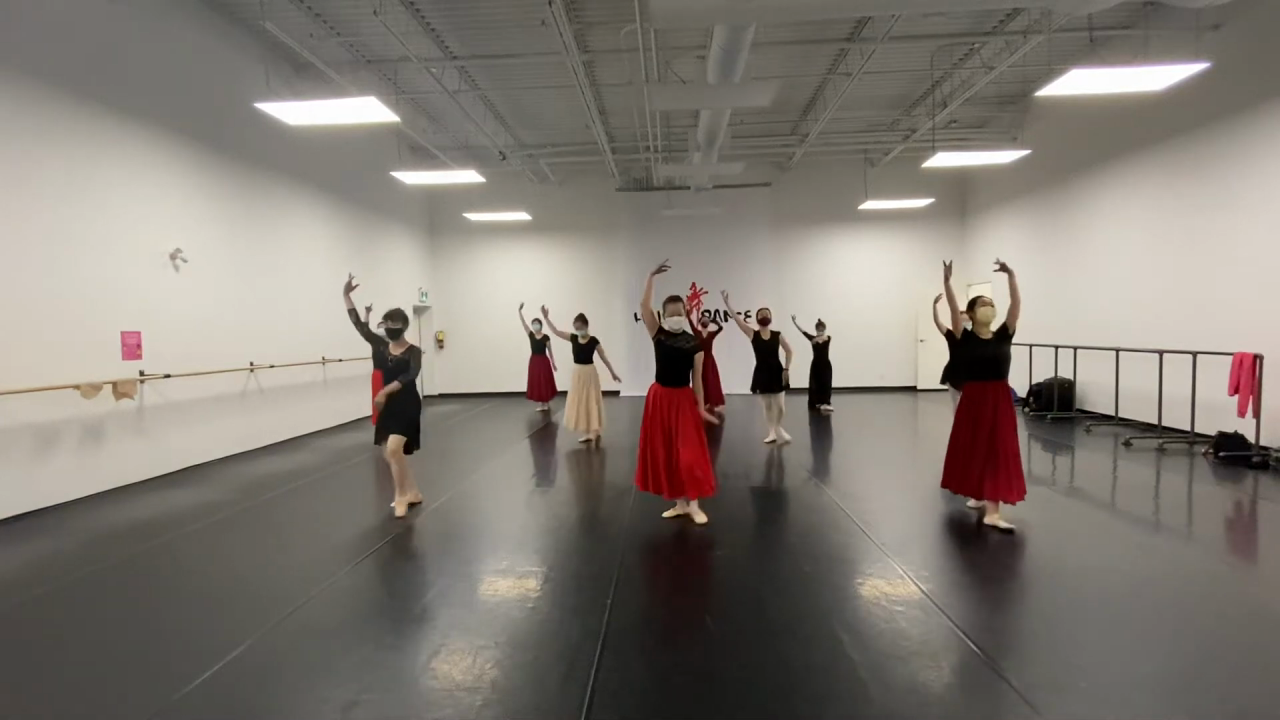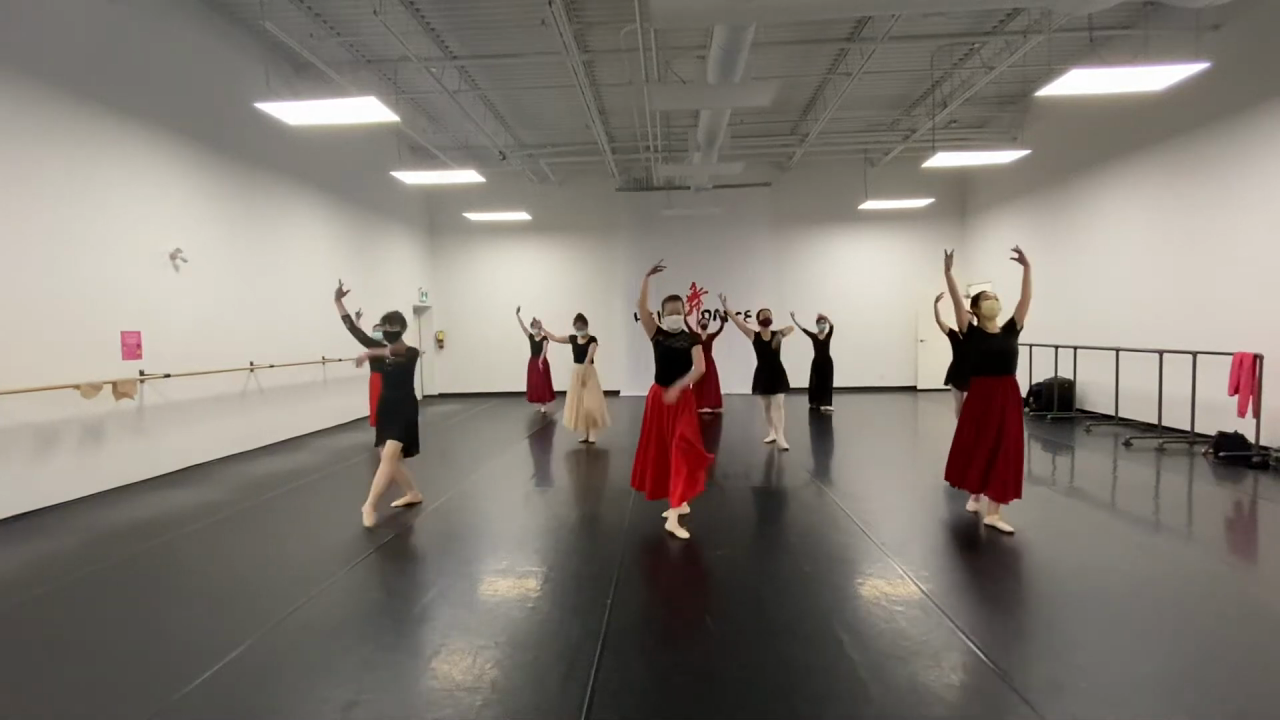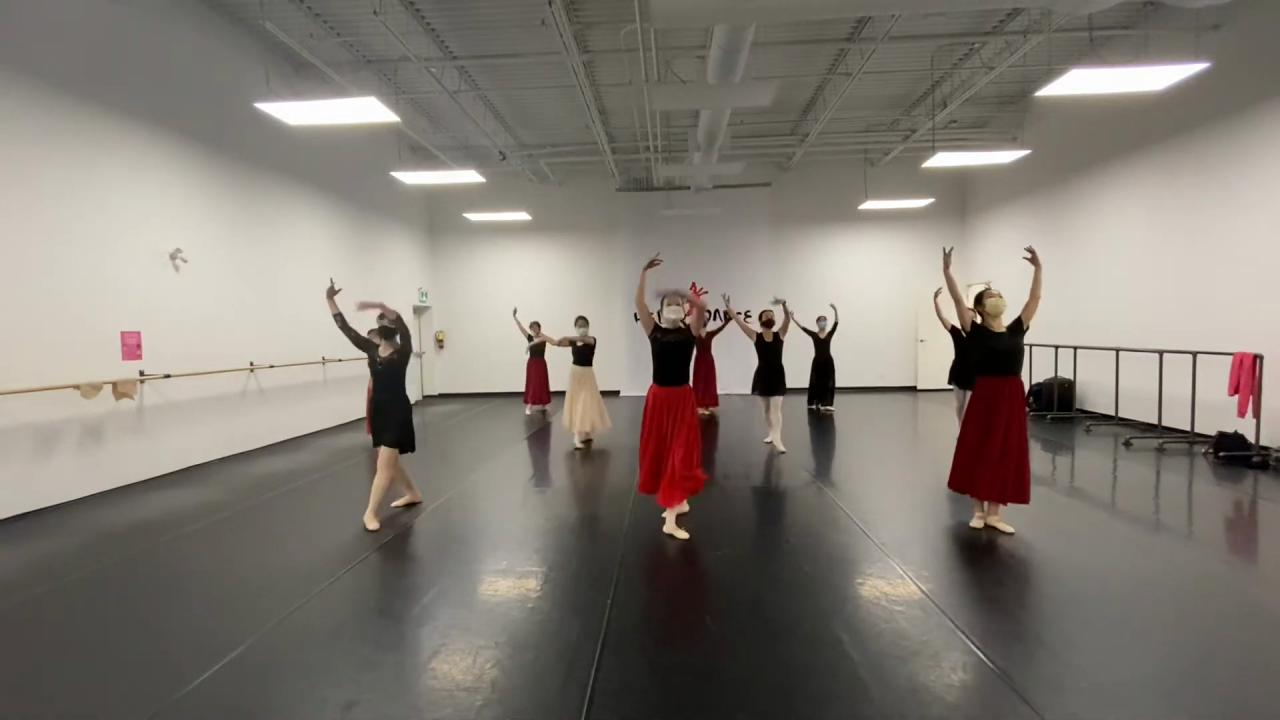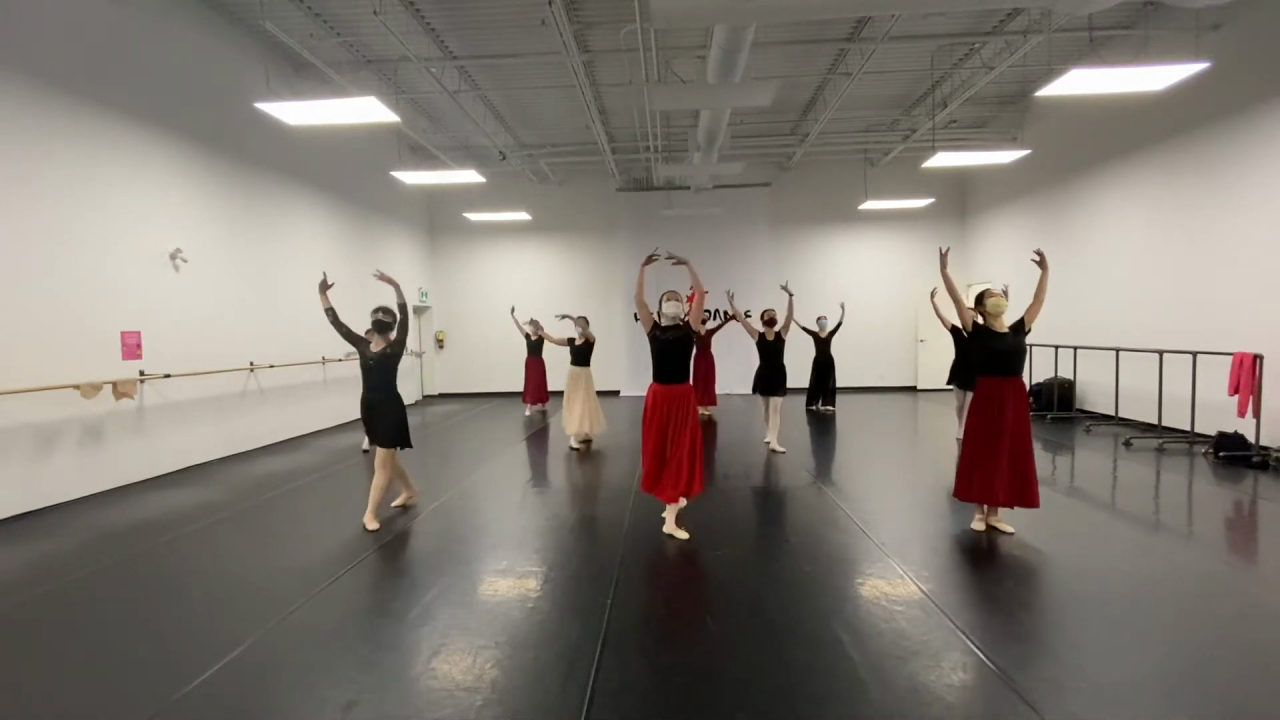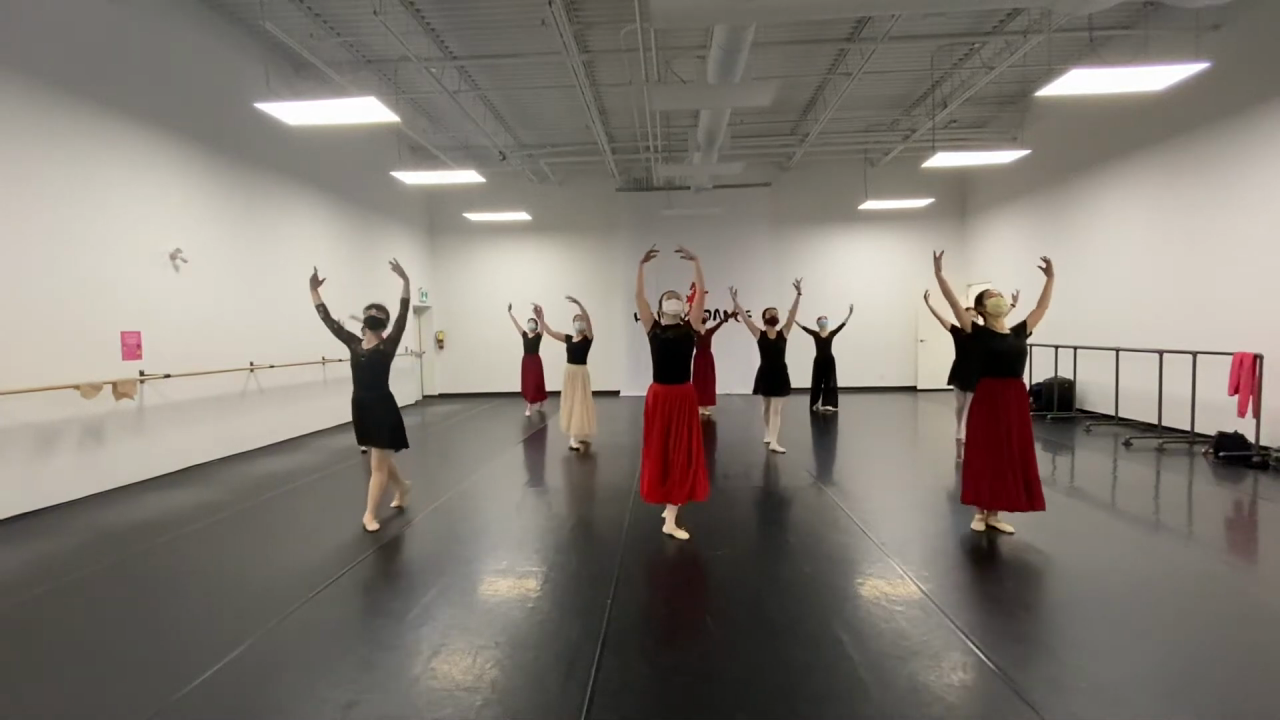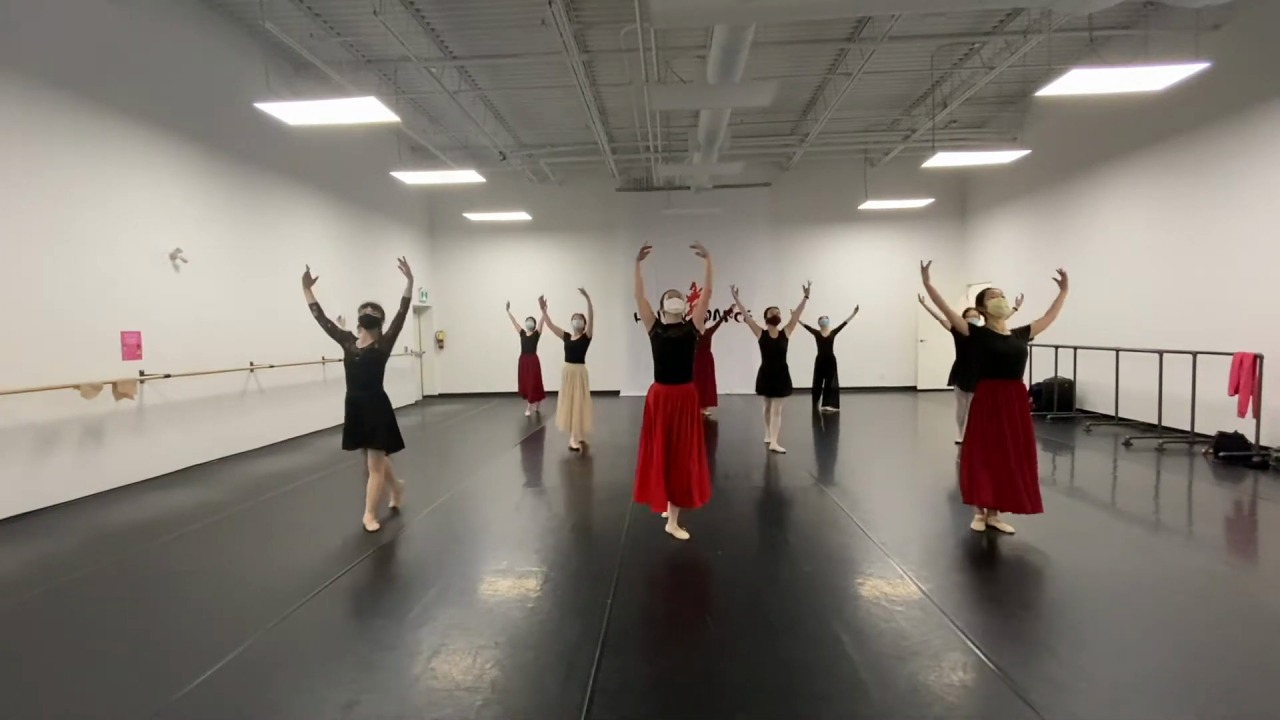
dt=0.2s
person 1, frame 1
left shoulder: (694, 342)
right shoulder: (658, 334)
left elbow: (697, 378)
right elbow: (644, 306)
left wrist: (702, 407)
right wrist: (652, 276)
left hip: (683, 398)
right hip: (659, 397)
left knee: (689, 451)
right knee: (663, 451)
left ankle: (693, 503)
right ankle: (680, 500)
person 1, frame 2
left shoulder: (692, 340)
right shoulder: (657, 335)
left elbow: (700, 368)
right elbow: (641, 307)
left wrist: (678, 386)
right wrist: (648, 277)
left hip: (682, 399)
right hip: (657, 397)
left knee: (681, 453)
right knee: (660, 453)
left ankle: (673, 518)
right ankle: (680, 504)
person 1, frame 3
left shoulder: (690, 332)
right shoulder: (654, 331)
left elbow: (701, 306)
right elbow: (638, 302)
left wrist: (681, 293)
right wrist: (644, 271)
left hip: (682, 397)
right hip: (658, 396)
left knee: (680, 454)
right knee: (659, 451)
left ankle: (670, 520)
right ankle: (677, 503)
person 1, frame 4
left shoulder: (690, 329)
right shoulder: (653, 329)
left elbow: (700, 295)
right elbow: (638, 299)
left wrist: (688, 266)
right wrist: (643, 267)
left hip: (683, 395)
right hip: (658, 395)
left knee: (680, 453)
right knee: (659, 451)
left ankle: (670, 520)
right ankle: (675, 499)
person 1, frame 5
left shoulder: (691, 328)
right shoulder: (653, 328)
left elbow: (701, 294)
right elbow: (639, 297)
left wrist: (695, 262)
right wrist: (642, 266)
left hip: (684, 396)
right hip: (658, 396)
left knee: (682, 454)
right knee: (660, 453)
left ankle: (670, 520)
right ankle: (668, 505)
person 1, frame 6
left shoulder: (692, 328)
right shoulder: (654, 327)
left elbow: (706, 294)
right elbow: (639, 296)
left wrist: (707, 261)
right wrist: (638, 264)
left hip: (686, 397)
right hip: (659, 396)
left knee: (684, 456)
right knee: (659, 453)
left ankle: (674, 520)
right ankle: (667, 503)
person 2, frame 1
left shoulder: (1004, 336)
right shoulder: (965, 339)
left elbow: (1016, 304)
right elbow: (953, 309)
left wrist: (1010, 275)
right wrist: (947, 282)
left hip: (1001, 399)
right hip: (973, 399)
left knee: (1001, 454)
right knee: (972, 451)
left ankle: (993, 513)
right ankle: (977, 495)
person 2, frame 2
left shoulder: (1011, 330)
right shoulder: (971, 334)
left elbow: (1026, 298)
right elbow: (956, 302)
left wrist: (1025, 267)
right wrist: (948, 272)
left hip: (1008, 396)
right hip: (980, 395)
left knee: (1005, 453)
right knee: (975, 448)
left ankle: (993, 513)
right ankle: (975, 494)
person 2, frame 3
left shoulder: (1016, 330)
right shoulder: (975, 332)
left elbow: (1035, 299)
right elbow: (958, 300)
left wrist: (1038, 268)
right wrist: (947, 270)
left hip: (1013, 396)
right hip: (985, 396)
left knee: (1007, 455)
right knee: (979, 453)
left ankle: (994, 513)
right ankle: (979, 510)
person 2, frame 4
left shoulder: (1018, 330)
right shoulder: (976, 333)
left elbow: (1038, 301)
right elbow: (958, 301)
left wrist: (1045, 271)
right wrist: (944, 270)
left hip: (1015, 398)
right hip: (987, 398)
left knee: (1010, 457)
right knee: (982, 456)
left ankle: (994, 514)
right ankle: (980, 513)
person 2, frame 5
left shoulder: (1019, 332)
right shoulder: (977, 333)
left elbow: (1042, 307)
right elbow: (953, 303)
left wrist: (1050, 278)
right wrist: (938, 273)
left hip: (1016, 400)
right hip: (988, 399)
left knee: (1011, 458)
right knee: (984, 457)
left ankle: (994, 514)
right ankle: (980, 514)
person 2, frame 6
left shoulder: (1020, 334)
right shoulder: (977, 334)
left elbow: (1048, 318)
right elbow: (946, 311)
left wrist: (1063, 292)
right wrist: (927, 284)
left hip: (1016, 401)
right hip: (988, 401)
left knee: (1012, 458)
right knee: (984, 457)
left ankle: (994, 514)
right ankle: (980, 513)
person 3, frame 1
left shoulder: (413, 351)
right shoulder: (380, 346)
left elbow: (411, 374)
right elbow: (358, 324)
left wrist: (387, 390)
right wrist: (347, 295)
left hip: (407, 404)
right hip: (387, 404)
left knee: (394, 449)
right knee: (390, 453)
left ankle: (402, 495)
right ankle: (411, 493)
person 3, frame 2
left shoulder: (410, 353)
right shoulder: (380, 348)
left elbow: (398, 351)
right elbow: (353, 329)
left wrist: (372, 353)
right wrist: (338, 302)
left hip: (405, 408)
right hip: (386, 407)
left knee: (388, 457)
right knee: (391, 457)
left ankle: (369, 506)
right ankle: (412, 493)
person 3, frame 3
left shoulder: (403, 351)
right shoulder: (372, 349)
left elbow: (403, 327)
right elbow: (345, 328)
left wrist: (380, 306)
right wrist: (331, 300)
left hip: (397, 408)
right hip: (377, 407)
left knee: (384, 463)
right knee: (390, 459)
left ankle: (370, 512)
right ankle: (413, 493)
person 3, frame 4
left shoulder: (395, 348)
right shoulder: (363, 346)
left elbow: (404, 317)
right elbow: (336, 323)
left wrist: (396, 287)
right wrist: (323, 295)
left hip: (389, 406)
right hip: (369, 405)
left knee: (382, 463)
right knee: (387, 457)
left ankle: (370, 514)
right ankle: (409, 490)
person 3, frame 5
left shoulder: (388, 345)
right shoulder: (354, 343)
left elbow: (403, 315)
right elbow: (327, 319)
left wrist: (405, 282)
right wrist: (314, 291)
left hip: (382, 406)
right hip: (360, 405)
left knee: (378, 463)
right knee: (381, 458)
left ankle: (369, 514)
right ankle: (401, 487)
person 3, frame 6
left shoulder: (383, 344)
right shoulder: (347, 342)
left elbow: (401, 313)
right elbow: (321, 318)
left wrist: (409, 282)
right wrist: (307, 289)
left hip: (376, 406)
right hip: (353, 405)
left knee: (375, 463)
right knee: (374, 459)
left ankle: (369, 514)
right ankle: (395, 486)
